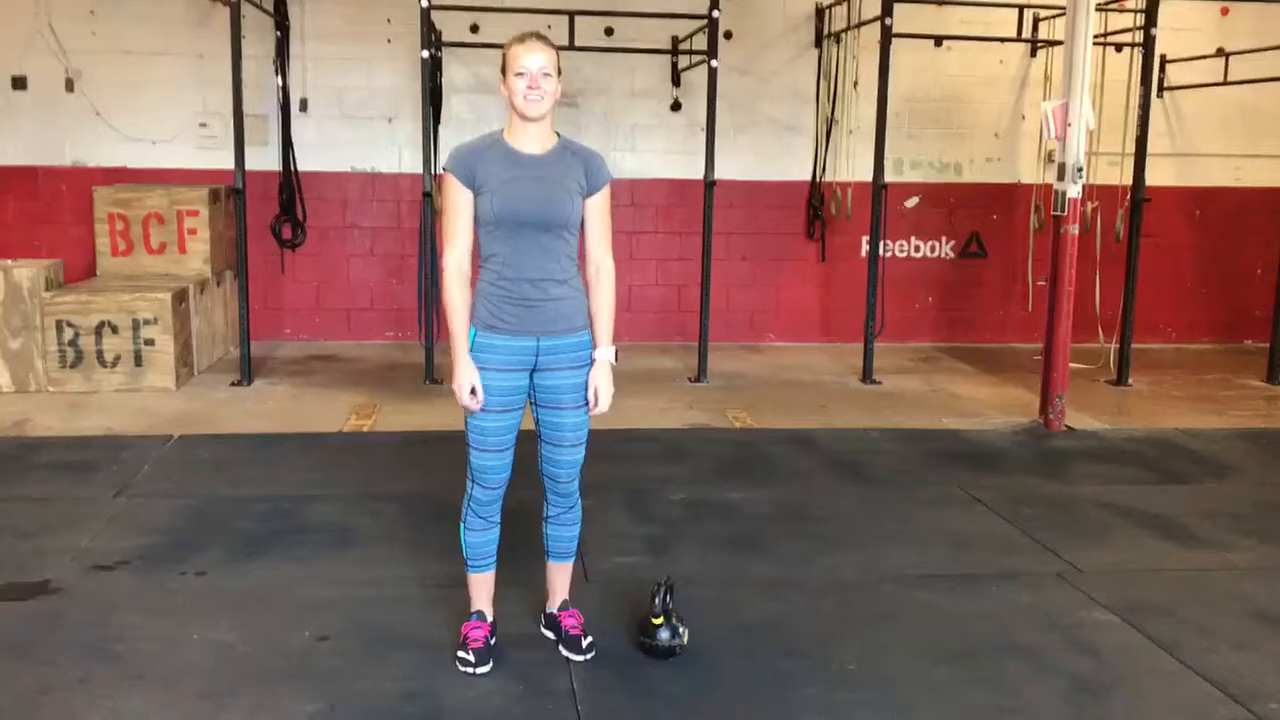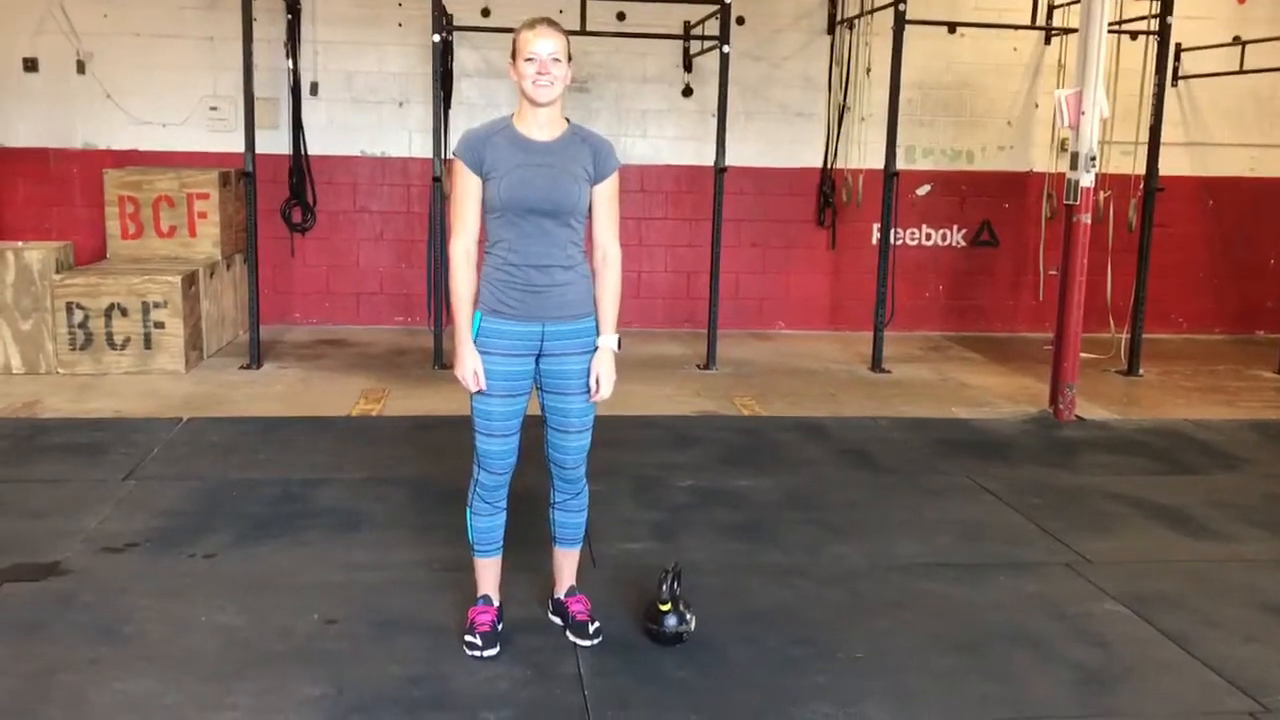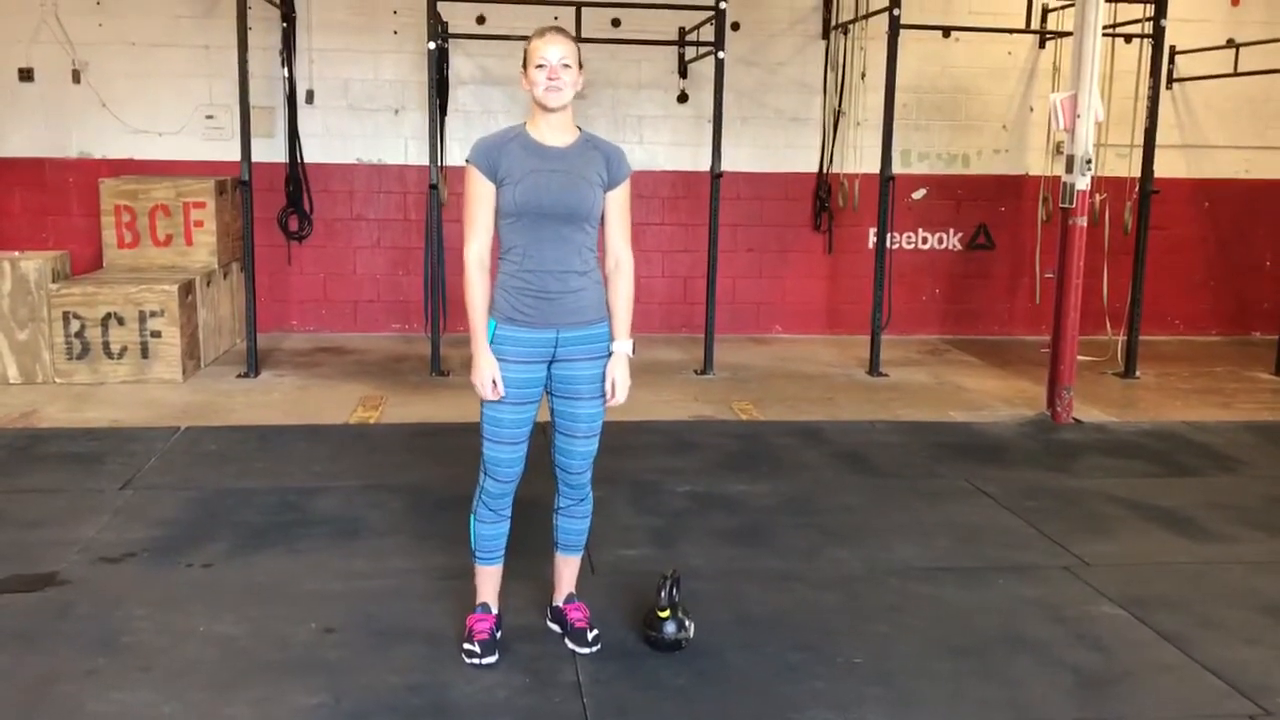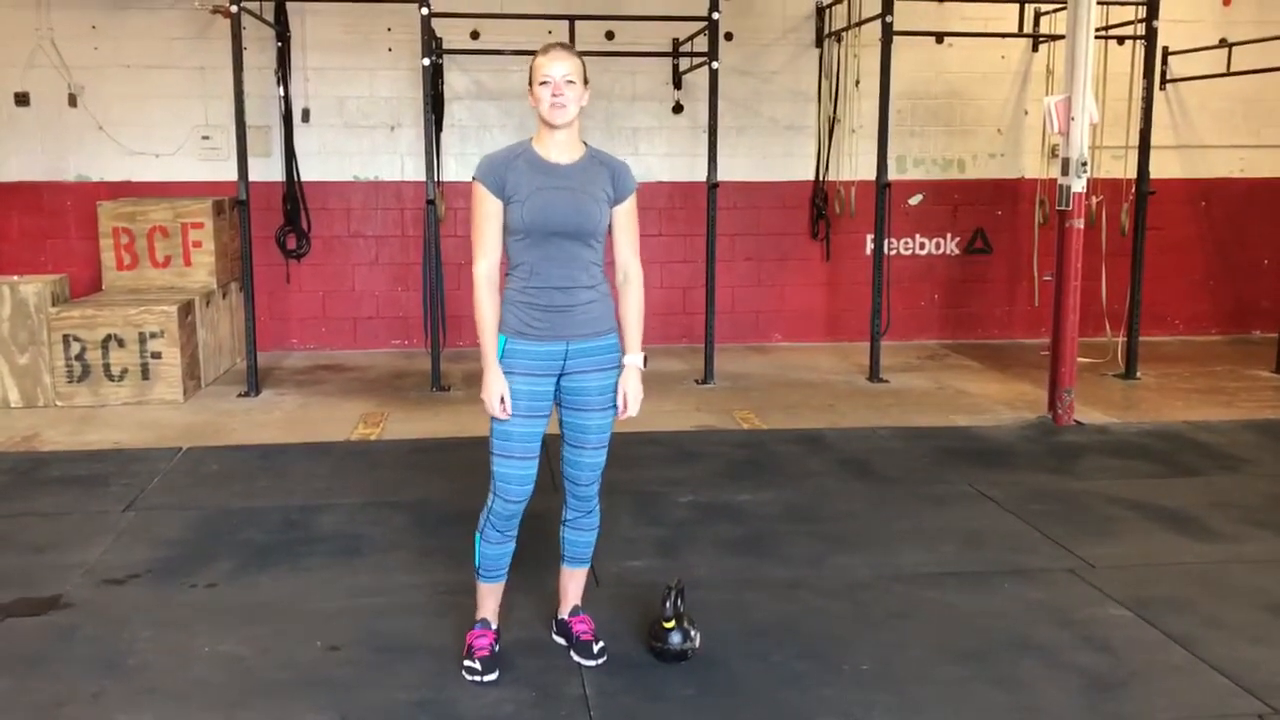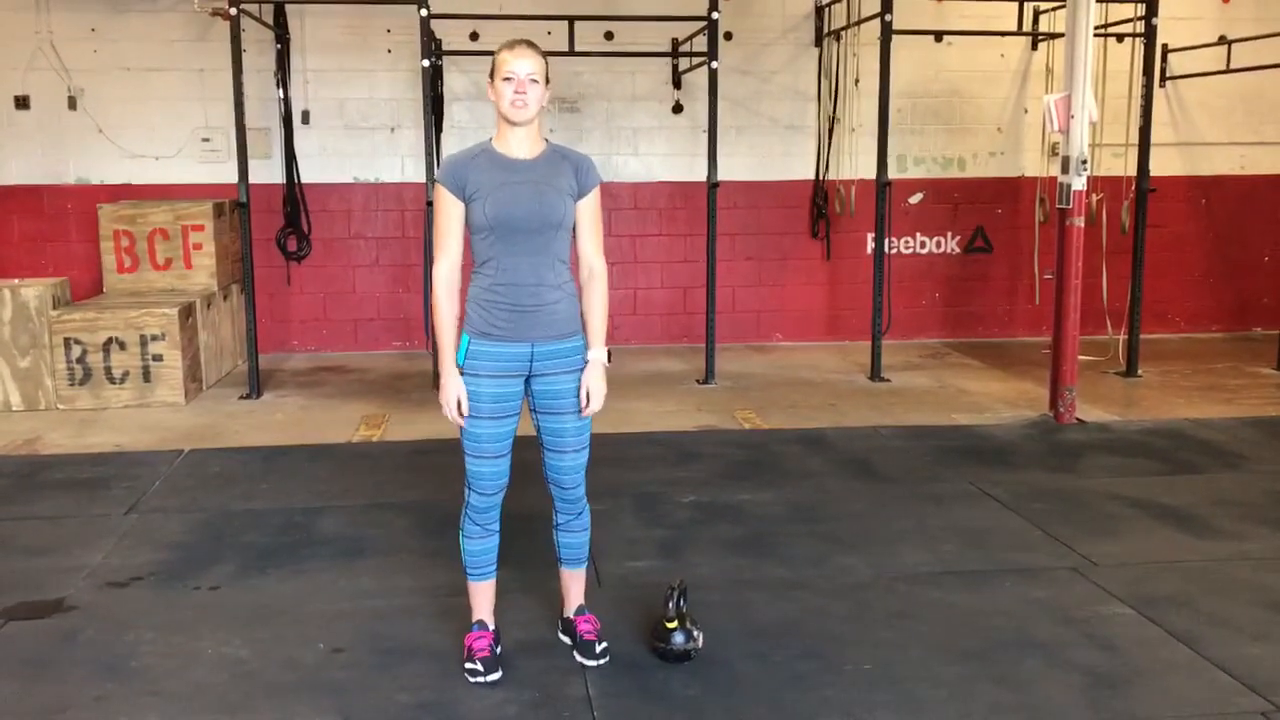
dt=1s
person 1, frame 1
left shoulder: (586, 164)
right shoulder: (470, 160)
left elbow: (600, 264)
right elbow: (455, 263)
left wrist: (604, 354)
right wrist: (460, 355)
left hip: (568, 344)
right hip: (496, 343)
left knee: (563, 483)
right knee: (486, 485)
left ankle: (560, 608)
right ankle: (480, 617)
person 1, frame 2
left shoulder: (595, 152)
right shoulder: (479, 145)
left elbow: (607, 252)
right elbow: (462, 248)
left wrist: (607, 343)
right wrist: (463, 340)
left hip: (574, 330)
right hip: (501, 330)
left knee: (570, 470)
right knee: (492, 471)
left ankle: (567, 594)
right ankle: (486, 602)
person 1, frame 3
left shoulder: (607, 159)
right shoulder: (492, 152)
left elbow: (619, 259)
right elbow: (476, 254)
left wrist: (621, 348)
right wrist: (480, 347)
left hip: (586, 337)
right hip: (514, 336)
left knee: (576, 477)
right knee: (498, 477)
left ankle: (565, 601)
right ankle: (485, 608)
person 1, frame 4
left shoulder: (612, 174)
right shoulder: (499, 169)
left elbow: (628, 273)
right elbow: (485, 271)
left wrist: (633, 361)
right wrist: (490, 365)
left hip: (595, 350)
right hip: (524, 348)
left knee: (584, 489)
right knee: (509, 494)
left ankle: (571, 614)
right ankle: (484, 623)
person 1, frame 5
left shoulder: (576, 168)
right shoulder: (461, 169)
left elbow: (593, 268)
right elbow: (446, 272)
left wrist: (597, 356)
right wrist: (447, 366)
left hip: (562, 350)
right hip: (489, 350)
left knee: (570, 488)
right knee: (484, 493)
left ankle: (576, 614)
right ankle: (482, 626)
